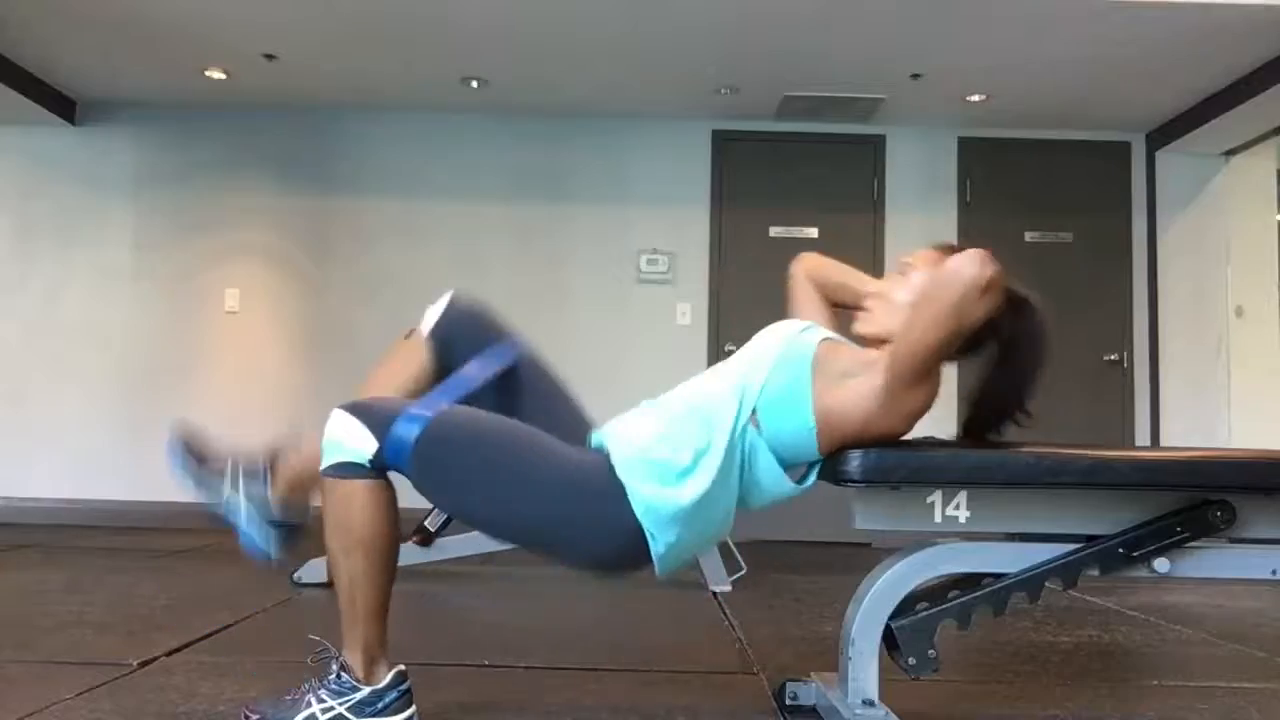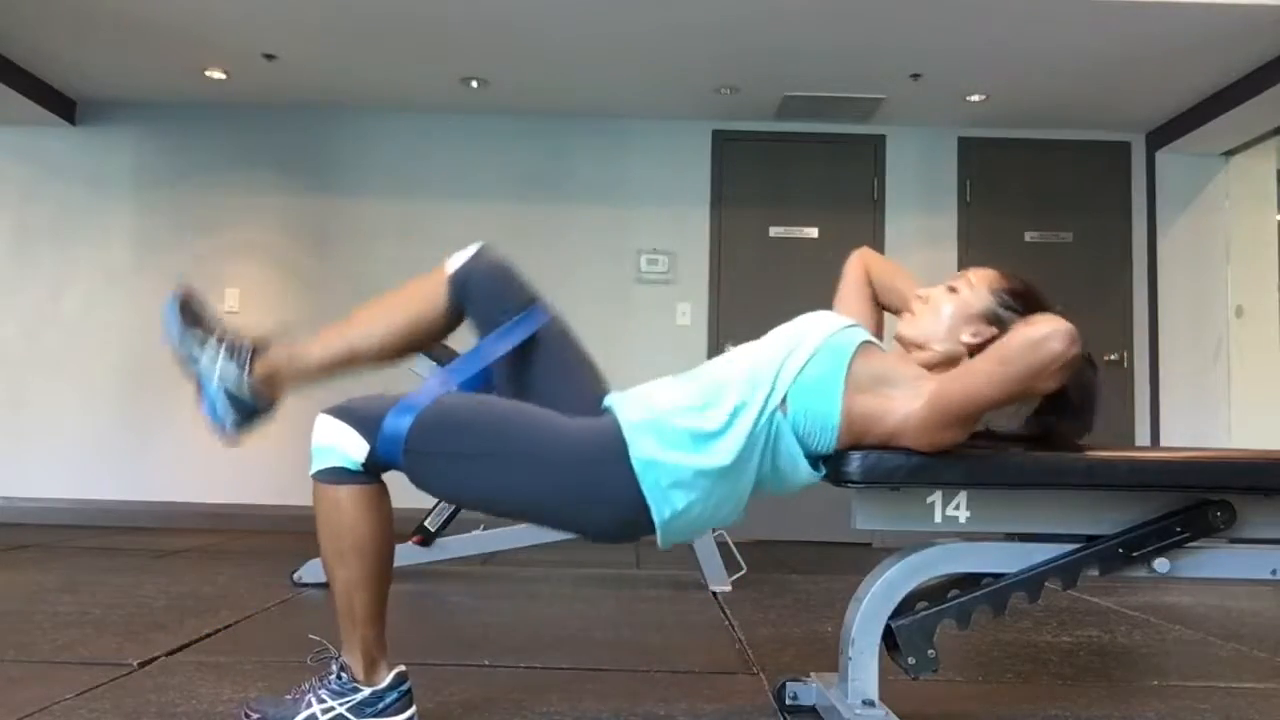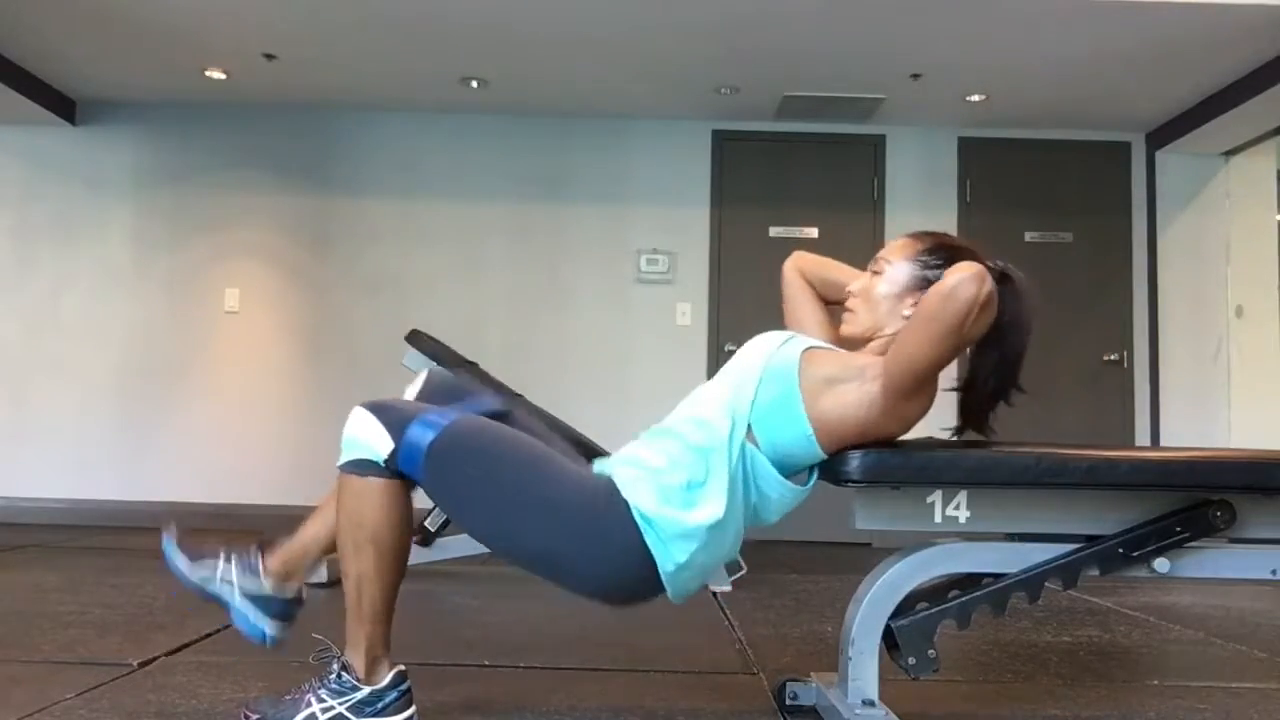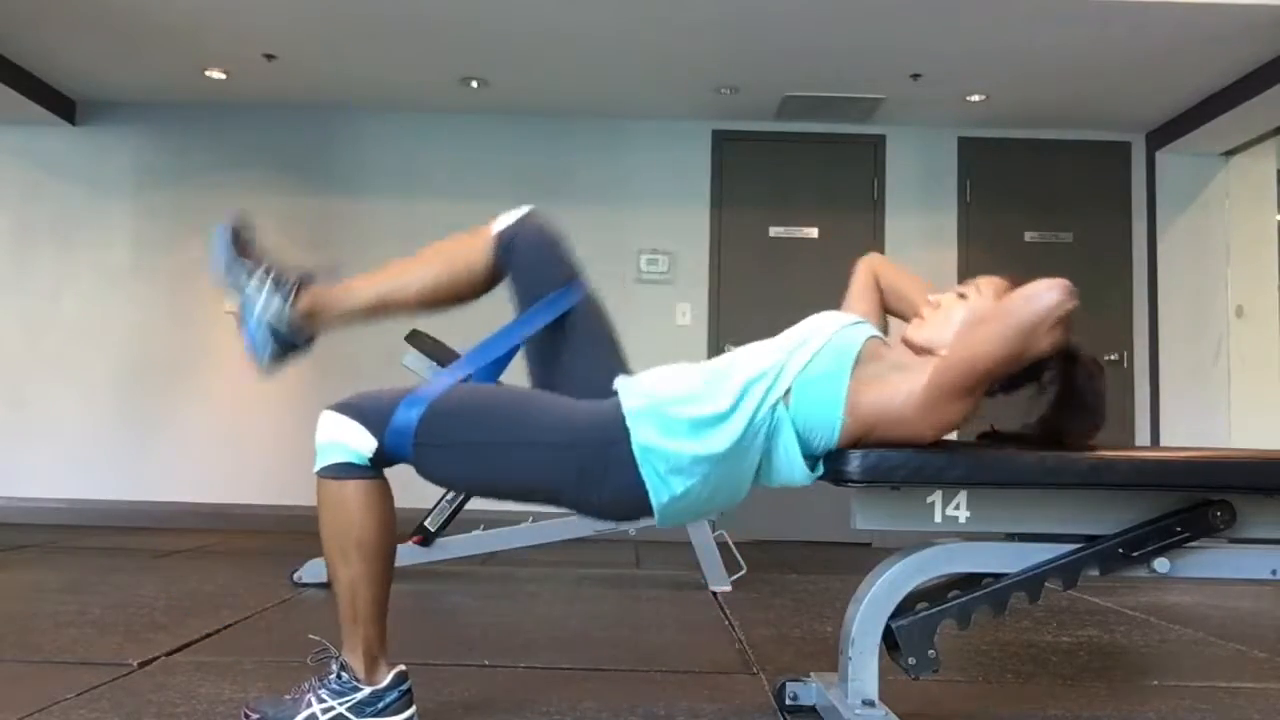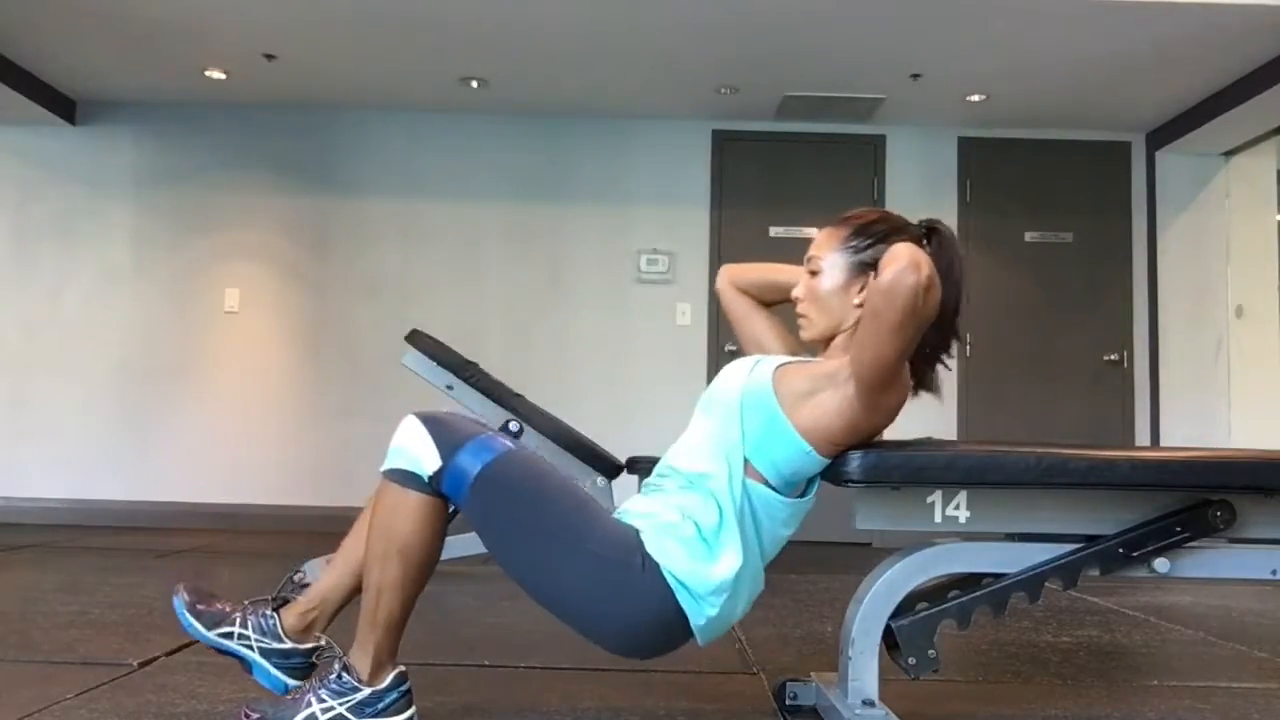
dt=1s
person 1, frame 1
left shoulder: (890, 389)
right shoulder: (837, 357)
left elbow: (975, 271)
right elbow: (805, 265)
left wrist: (929, 284)
right wrist: (881, 294)
left hip: (623, 506)
right hip: (610, 461)
left knee: (361, 428)
right knee: (455, 323)
right ankle: (274, 494)
person 1, frame 2
left shoulder: (920, 405)
right shoulder: (871, 357)
left elbow: (1056, 342)
right elbow: (861, 258)
left wrist: (1002, 318)
right wrist: (925, 300)
left hip: (624, 473)
right hip: (614, 429)
left knee: (349, 434)
right knee: (477, 276)
right ankle: (262, 379)
person 1, frame 3
left shoulder: (885, 390)
right shoulder: (838, 361)
left elbow: (972, 288)
right elbow: (799, 265)
left wrist: (931, 279)
right wrist: (877, 287)
left hip: (628, 533)
right hip: (622, 498)
left knee: (381, 429)
right knee: (439, 394)
right ankle: (274, 578)
person 1, frame 4
left shoulder: (931, 393)
right shoulder: (876, 346)
left elbow: (1053, 298)
right elbow: (871, 263)
left wrist: (968, 318)
right wrist: (930, 310)
left hip: (628, 454)
right hip: (624, 414)
left knee: (350, 431)
right knee: (524, 238)
right ankle: (301, 313)
person 1, frame 5
left shoulder: (859, 390)
right shoulder: (803, 372)
left elbow: (910, 272)
right elbow: (731, 279)
left wrist: (897, 264)
right wrist: (821, 273)
left hip: (652, 588)
right hip: (642, 554)
left knee: (429, 444)
right knee: (433, 457)
right ankle: (295, 629)
